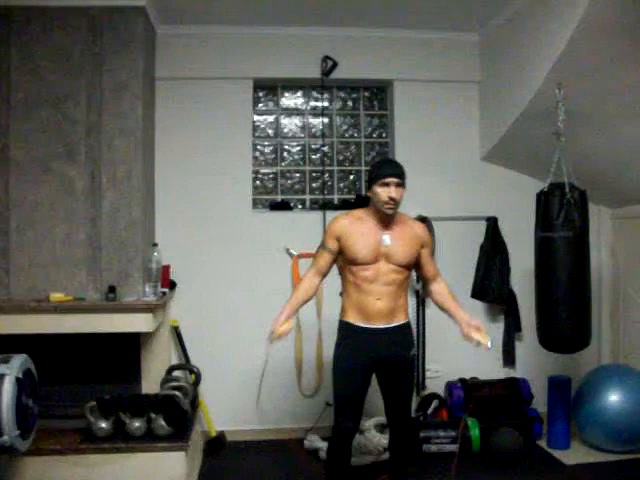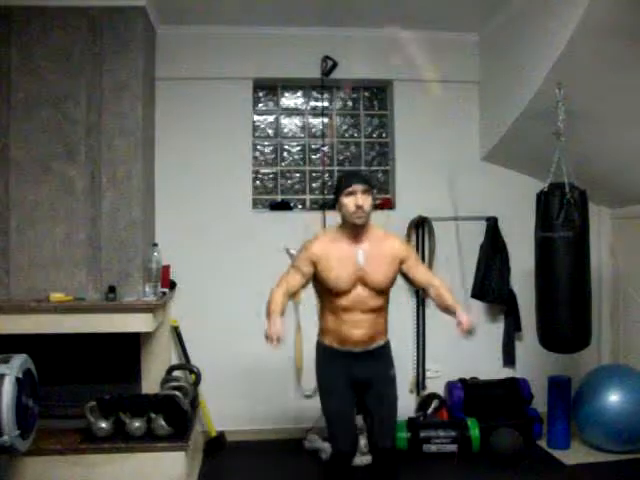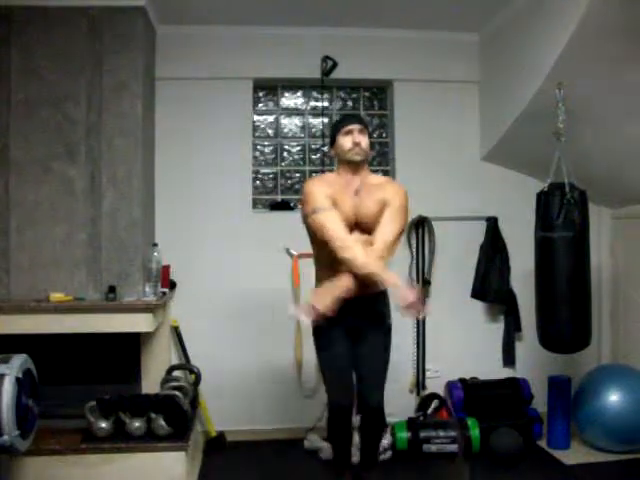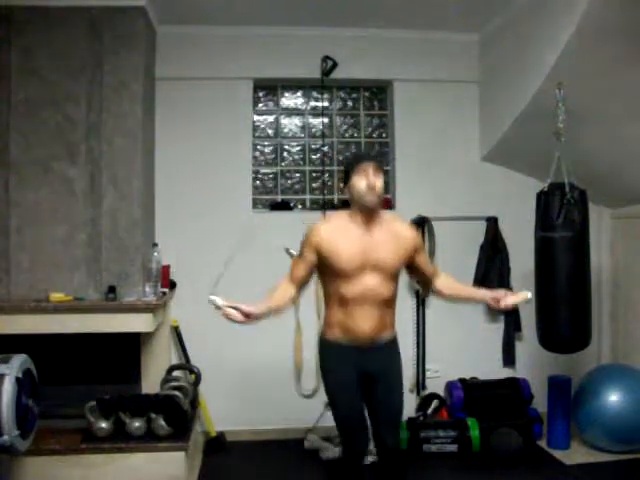
dt=0.7s
person 1, frame 1
left shoulder: (418, 232)
right shoulder: (342, 226)
left elbow: (433, 281)
right elbow: (314, 275)
left wrist: (463, 319)
right wrist: (286, 315)
left hip: (399, 338)
right hip: (354, 337)
left knee: (401, 423)
right knee: (345, 425)
person 1, frame 2
left shoulder: (395, 246)
right shoulder: (318, 248)
left elbow: (433, 286)
right elbow: (282, 291)
left wrist: (457, 311)
right wrist: (274, 319)
left hip: (378, 359)
right hip: (333, 360)
left knee: (384, 445)
right knee: (343, 446)
person 1, frame 3
left shoulder: (392, 191)
right shoulder: (318, 188)
left elbow: (380, 252)
right elbow: (342, 247)
left wrist: (337, 290)
right wrist: (396, 284)
left hip: (373, 307)
right hip: (330, 312)
left knee: (371, 401)
right knee: (341, 401)
person 1, frame 4
left shoulder: (405, 235)
right shoulder: (322, 233)
left elbow: (433, 279)
right elbow: (292, 284)
left wrist: (483, 295)
right wrist: (260, 311)
left hip: (384, 351)
right hip: (338, 352)
left knee: (389, 443)
right knee: (355, 443)
